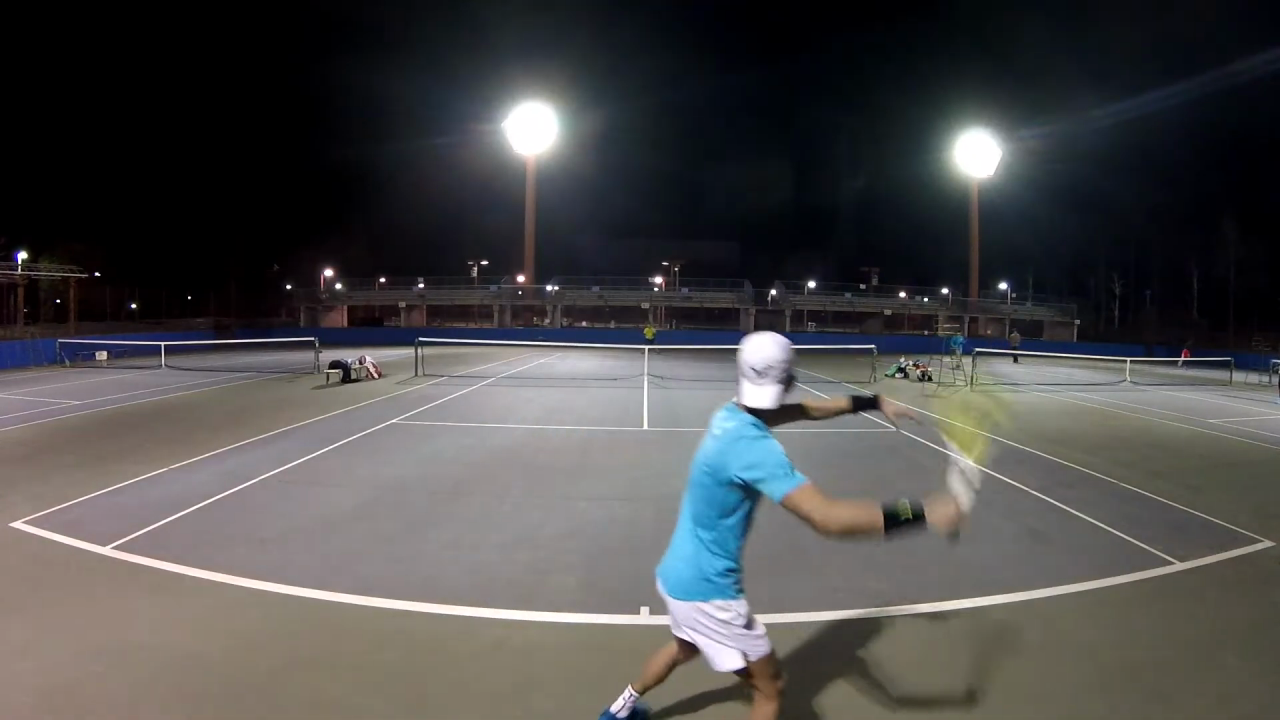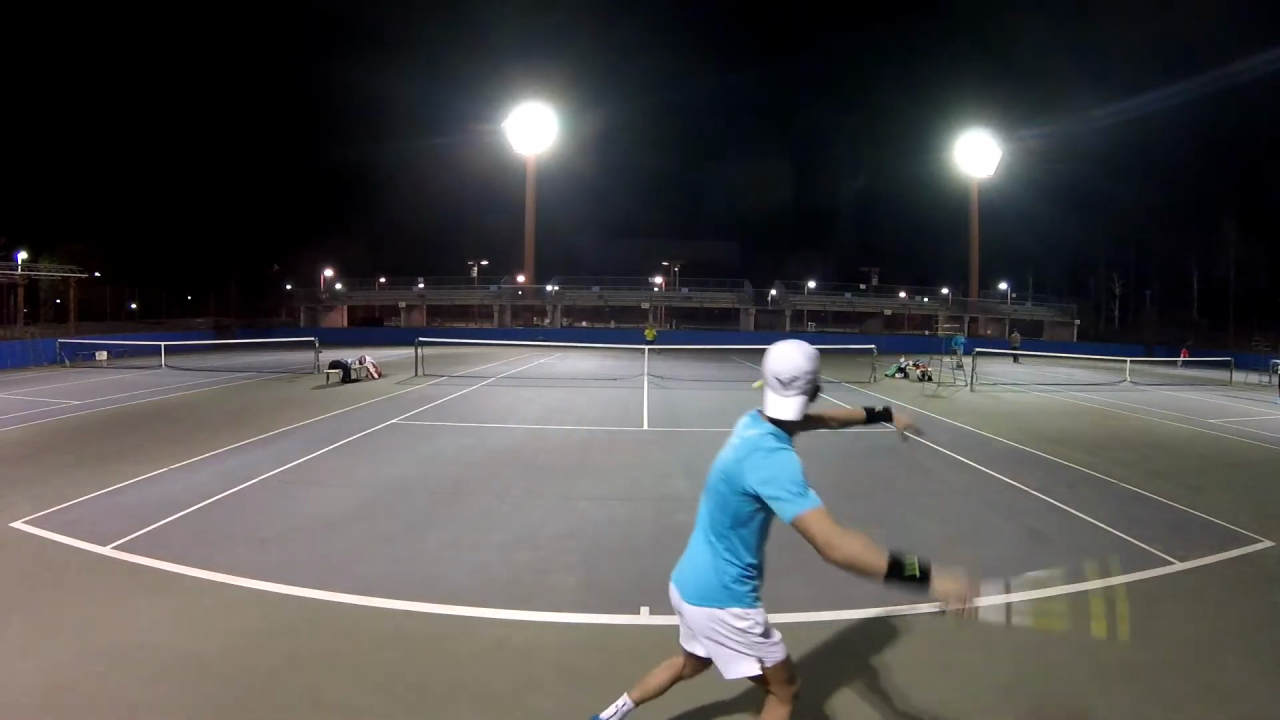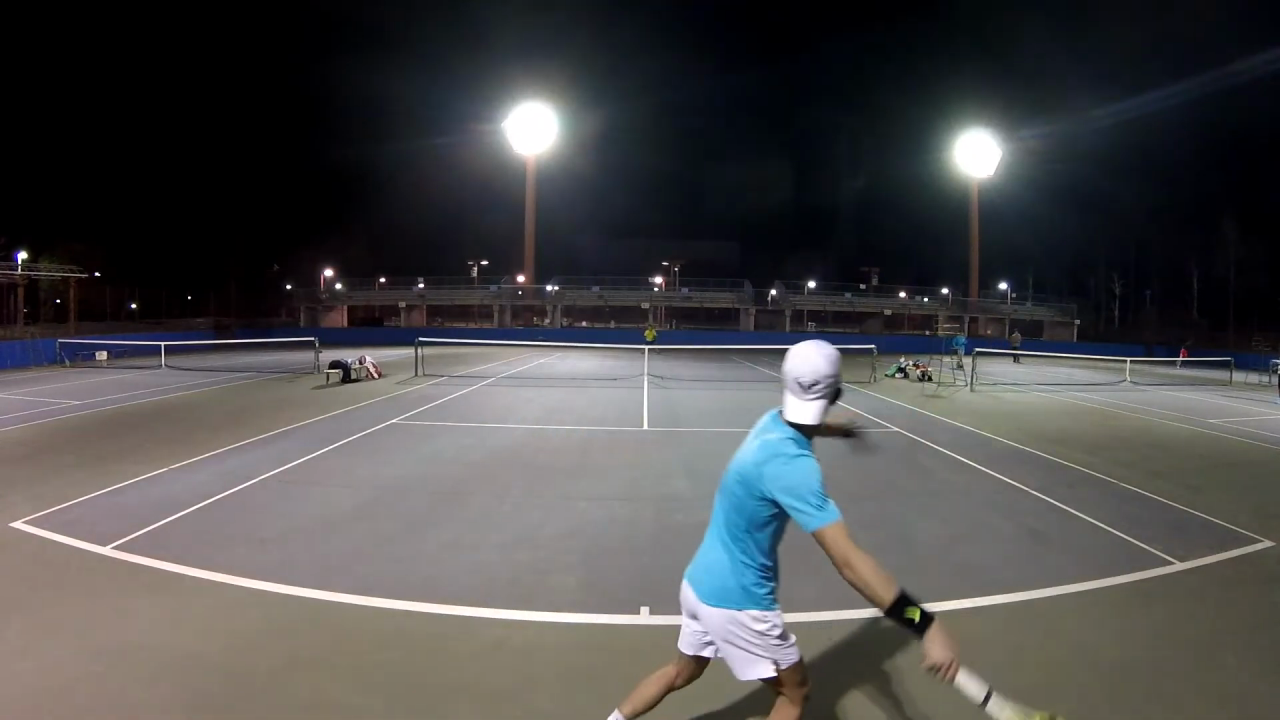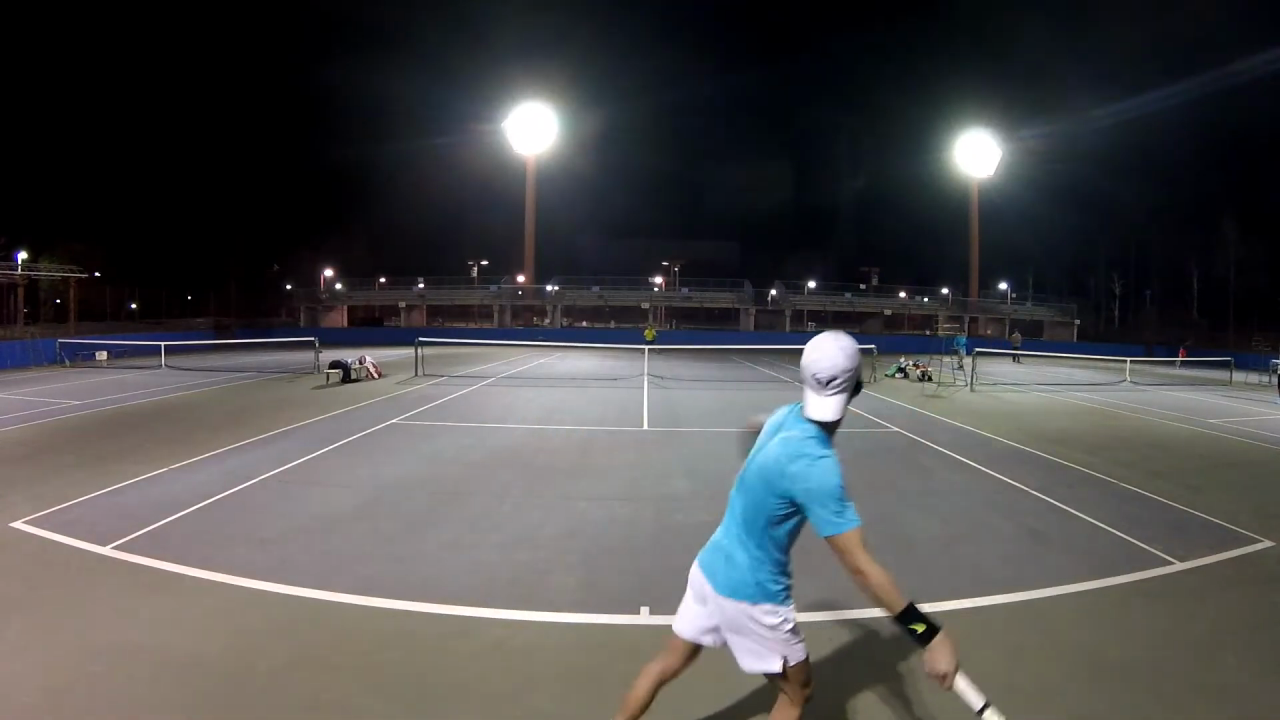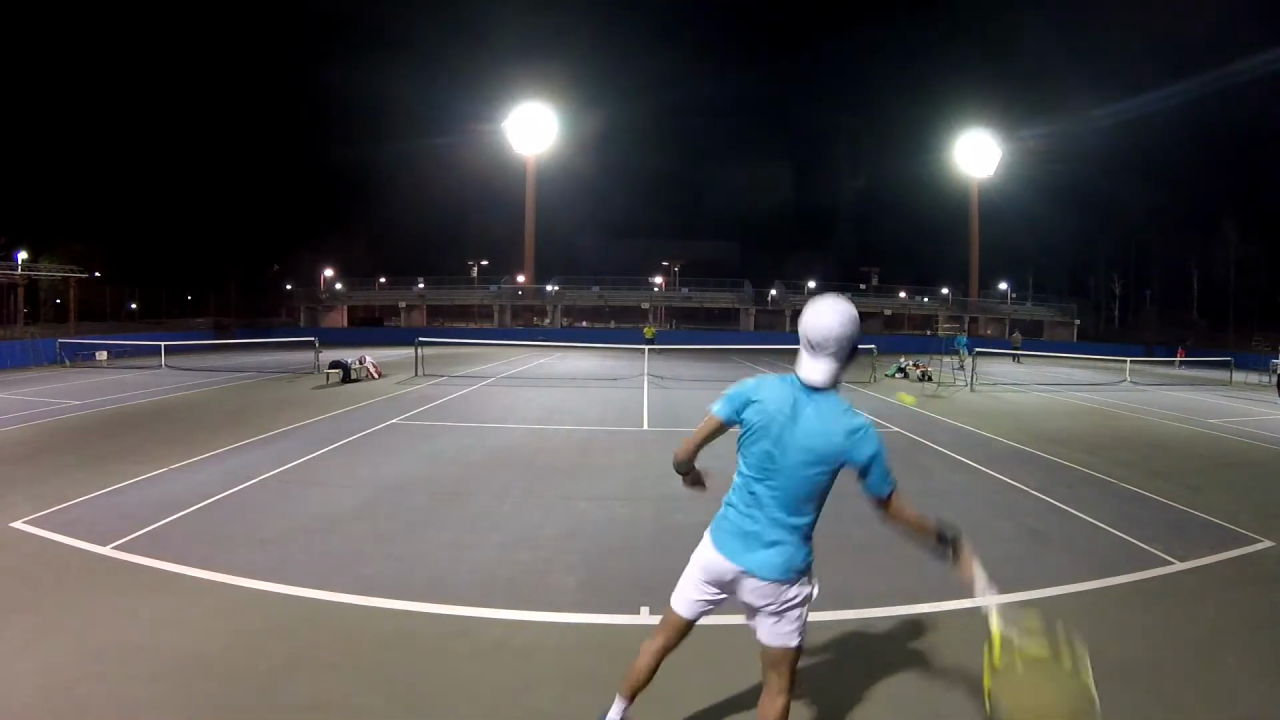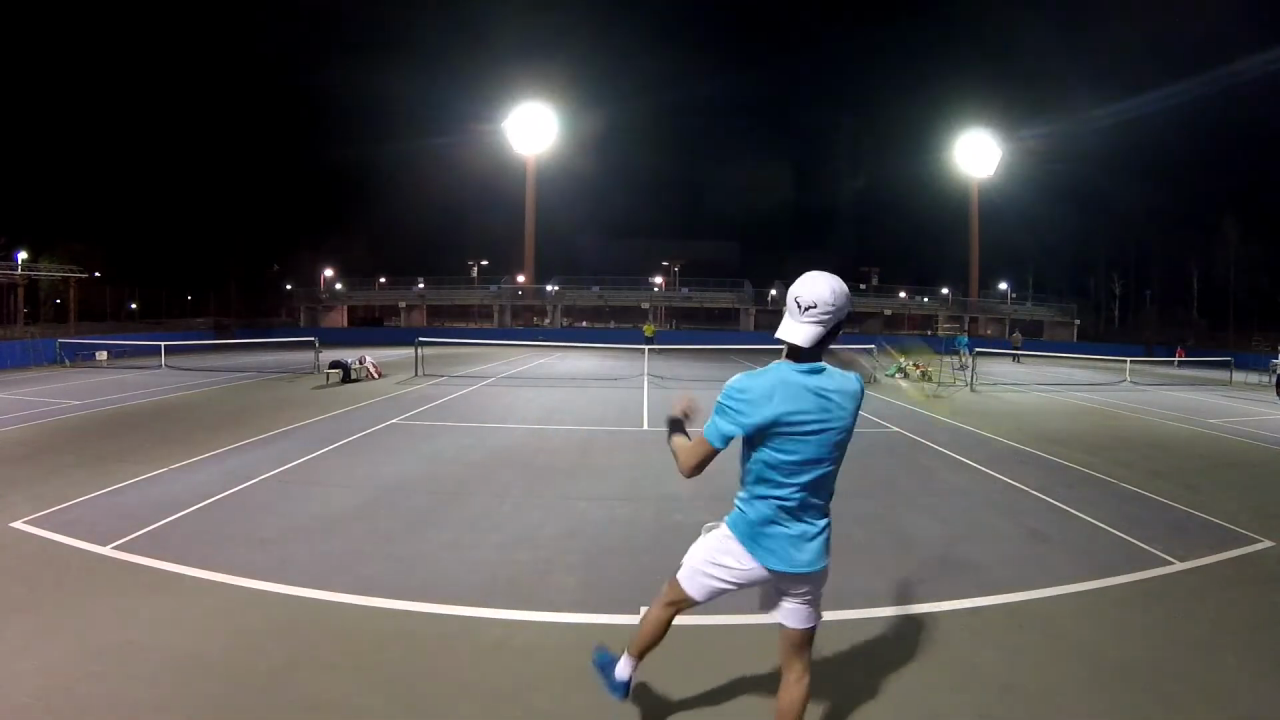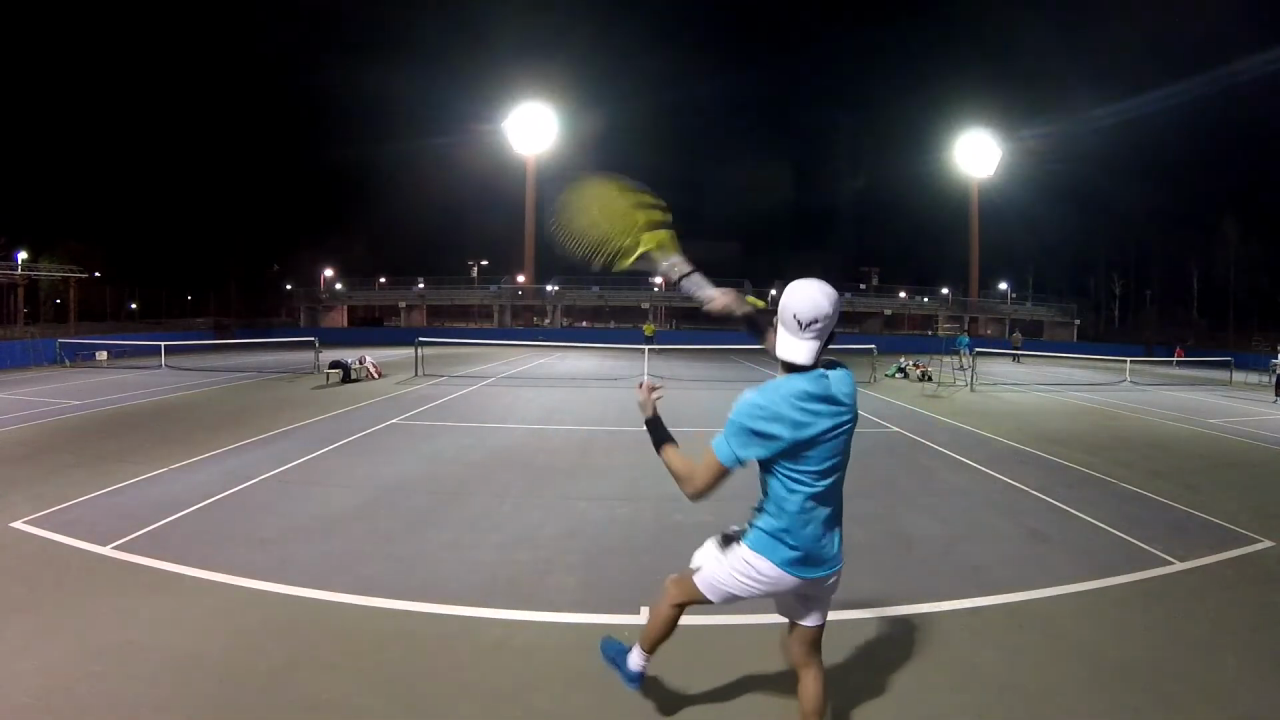
dt=0.1s
person 1, frame 1
left shoulder: (731, 416)
right shoulder: (752, 446)
left elbow: (804, 409)
right elbow: (828, 519)
left wrist: (873, 403)
right wrist: (921, 514)
left hip: (676, 576)
right hip: (708, 593)
left knee: (685, 645)
right knee: (769, 687)
person 1, frame 2
left shoulder: (755, 423)
right shoulder: (771, 459)
left elbow: (820, 416)
right elbow: (833, 545)
left wrist: (883, 413)
right wrist: (927, 576)
left hip: (688, 584)
right hip: (723, 600)
left knee: (688, 663)
person 1, frame 3
left shoulder: (773, 423)
right shoulder: (791, 465)
left elbow: (809, 425)
right elbow: (848, 561)
left wrist: (844, 428)
right wrist: (925, 626)
left hip: (699, 584)
right hip: (739, 603)
left knee: (682, 671)
person 1, frame 4
left shoulder: (785, 419)
right shoulder: (818, 467)
right elbow: (860, 565)
right wrist: (929, 635)
left hip: (711, 572)
right hip: (755, 597)
left knee: (669, 665)
person 1, frame 5
left shoulder: (758, 390)
right shoulder: (855, 432)
left elbow: (684, 454)
right elbow: (894, 511)
left wrist: (688, 473)
right wrist: (949, 542)
left hip: (722, 548)
right hip: (779, 570)
left knee: (664, 635)
right knee: (780, 683)
person 1, frame 6
left shoulder: (747, 388)
right shoulder: (849, 388)
left elbow: (689, 464)
left wrist: (677, 423)
left hip: (746, 543)
right hip: (806, 559)
left knee: (669, 598)
right knee: (797, 665)
left ankle: (622, 671)
person 1, frame 7
left shoulder: (762, 407)
right shoulder: (841, 382)
left elbow: (696, 485)
left wrist: (653, 423)
right wrist: (755, 319)
left hip: (769, 555)
right hip: (823, 560)
left knee: (676, 591)
right knee: (807, 662)
left ankle: (636, 662)
